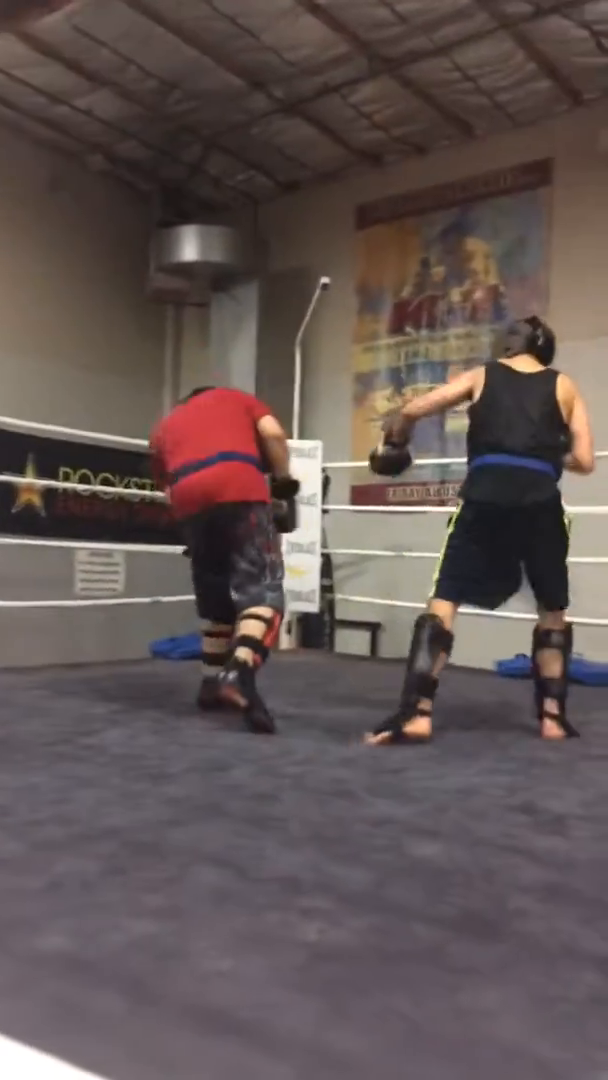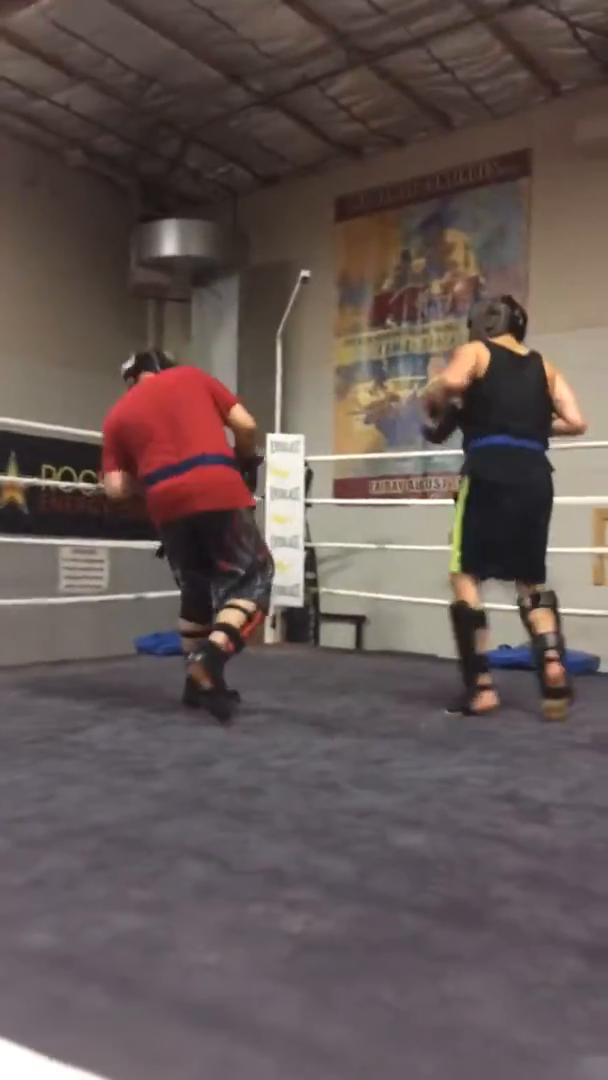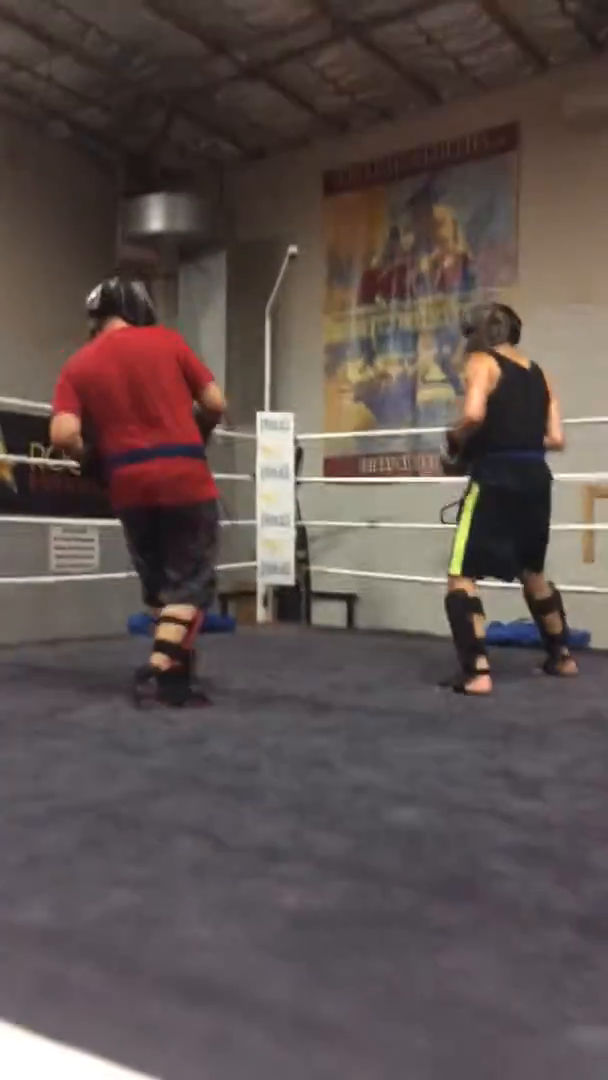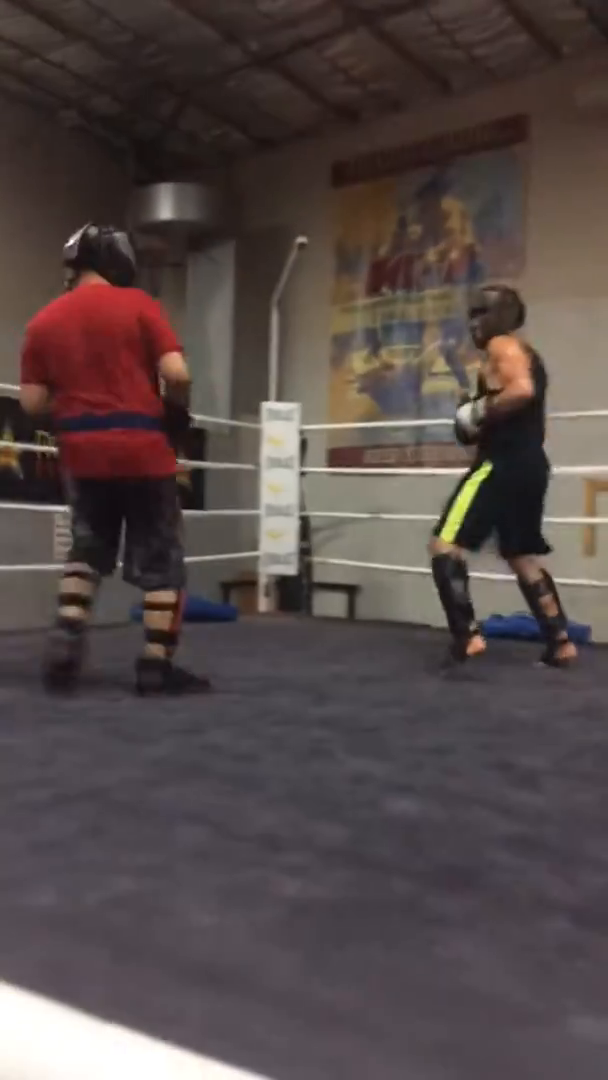
dt=0.2s
person 1, frame 1
left shoulder: (482, 375)
right shoulder: (565, 388)
left elbow: (414, 409)
right elbow: (584, 461)
left wrist: (391, 444)
left hip: (486, 496)
right hip: (541, 500)
left knee: (442, 602)
right knee: (552, 609)
left ankle: (416, 713)
right ankle: (553, 715)
person 1, frame 2
left shoulder: (476, 351)
right shoulder: (543, 365)
left elbow: (451, 383)
right elbow: (574, 422)
left wrist: (434, 406)
left hip: (488, 473)
right hip: (534, 475)
left knee: (465, 577)
right knee: (531, 581)
left ankle: (479, 686)
right ankle: (553, 669)
person 1, frame 3
left shoulder: (481, 364)
right shoulder: (539, 376)
left elbow: (473, 414)
right elbow: (556, 439)
left wrist: (453, 445)
left hip: (495, 481)
right hip: (536, 481)
left knee: (460, 576)
right knee: (531, 572)
left ankle: (477, 672)
right ankle: (562, 655)
person 1, frame 4
left shoulder: (502, 347)
right shoulder: (529, 356)
left elbow: (522, 391)
left wrist: (480, 411)
right wrist: (484, 421)
left hip: (503, 462)
right hip: (531, 466)
left knee: (445, 544)
right knee: (523, 556)
left ankle: (467, 635)
right ankle: (560, 642)
person 2, frame 1
left shoulder: (165, 426)
right shoulder: (233, 397)
left elbow: (169, 477)
right elbow: (272, 432)
right wrist: (284, 485)
left hip: (187, 496)
right hip: (239, 490)
left knee: (215, 597)
right knee: (263, 591)
left ankle: (212, 682)
right ankle: (240, 676)
person 2, frame 2
left shoulder: (118, 414)
right shoulder: (193, 377)
left elbow: (115, 488)
right elbow: (245, 424)
right wrist: (249, 464)
left hip: (167, 503)
right hip: (220, 492)
left knee: (196, 594)
right knee: (252, 584)
left ankle: (200, 679)
right ankle: (211, 659)
person 2, frame 3
left shoulder: (78, 366)
right shoulder: (166, 340)
left elbow: (64, 433)
right elbow: (215, 403)
left wrist: (92, 456)
right wrist: (200, 429)
left hip: (129, 486)
right hip: (184, 479)
left knee: (156, 580)
right knee: (189, 581)
left ankle: (166, 662)
right ankle: (159, 674)
person 2, frame 4
left shoulder: (43, 322)
right shoulder: (138, 305)
left elbow: (32, 402)
right elbow: (177, 373)
right wrist: (177, 409)
left hip: (81, 455)
right hip: (143, 451)
left knee: (89, 551)
right knee: (160, 561)
left ankle: (66, 637)
right ankle: (156, 666)
